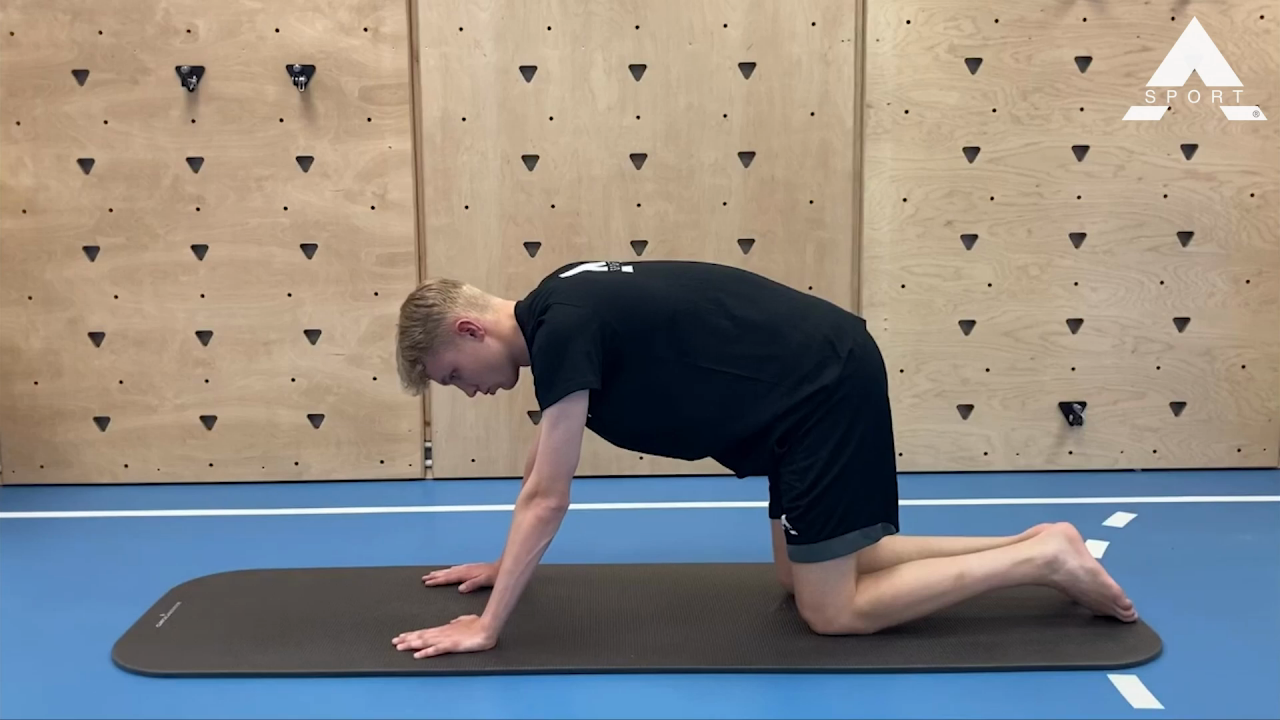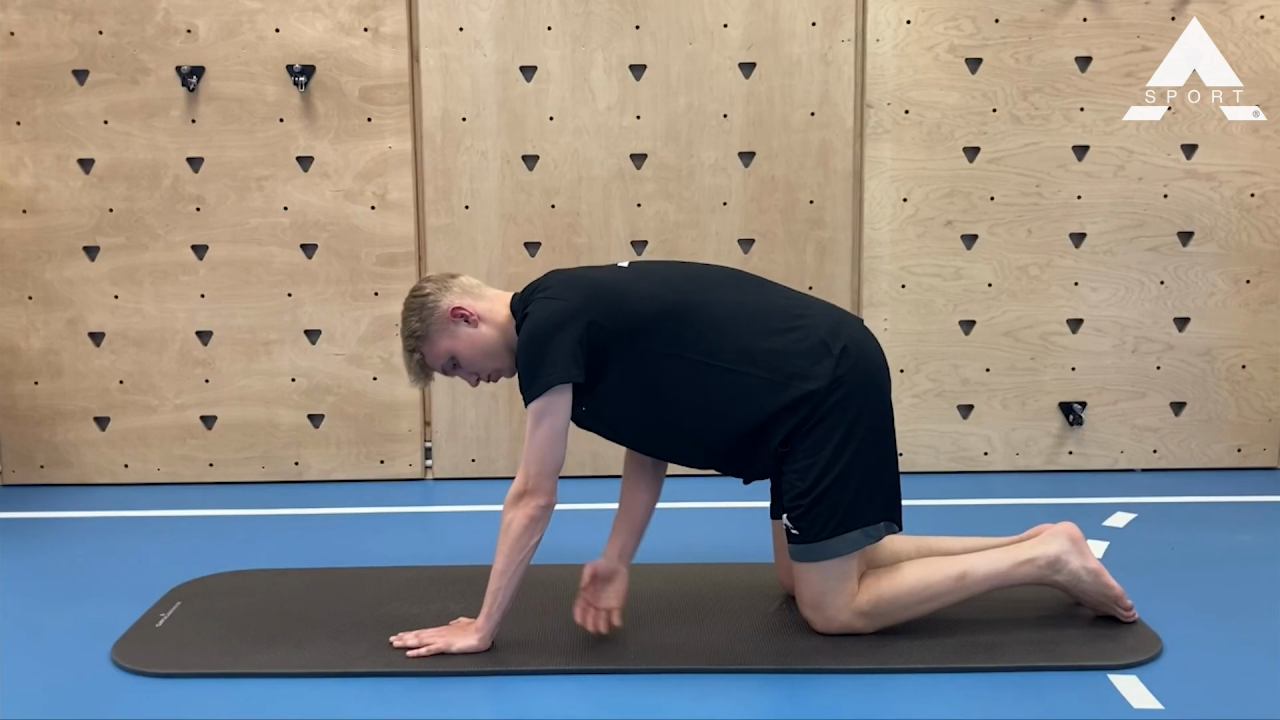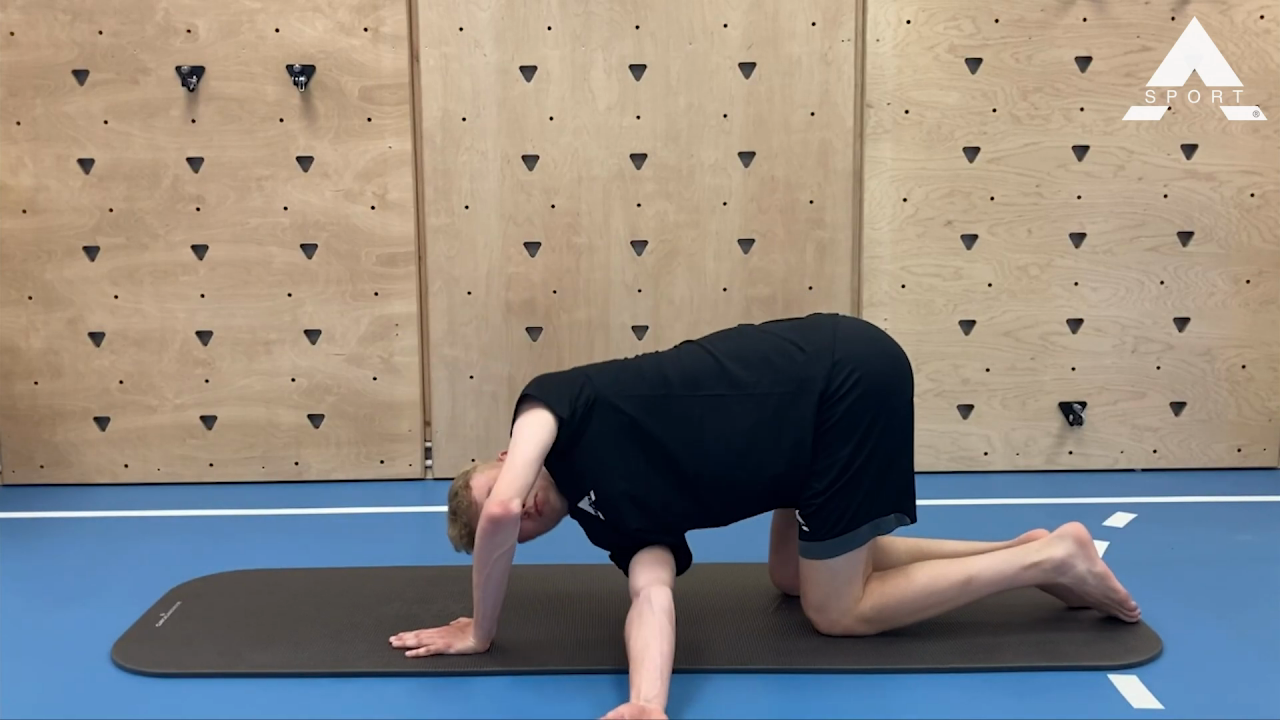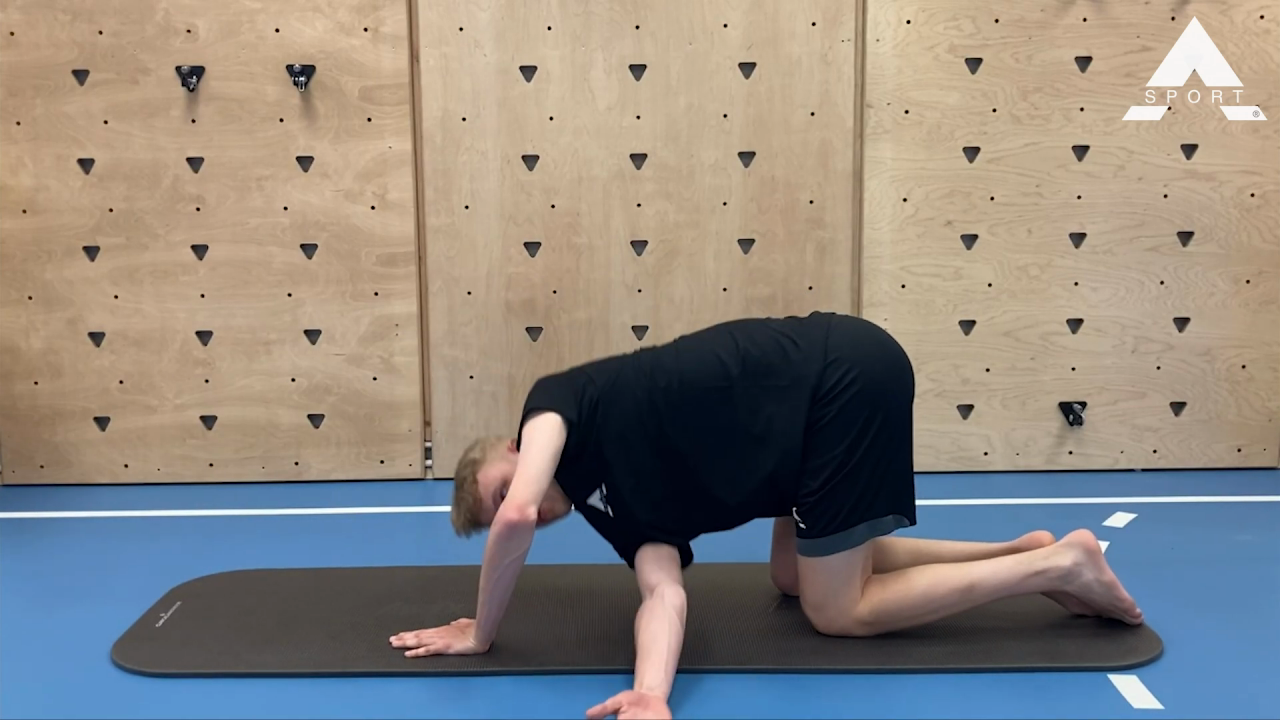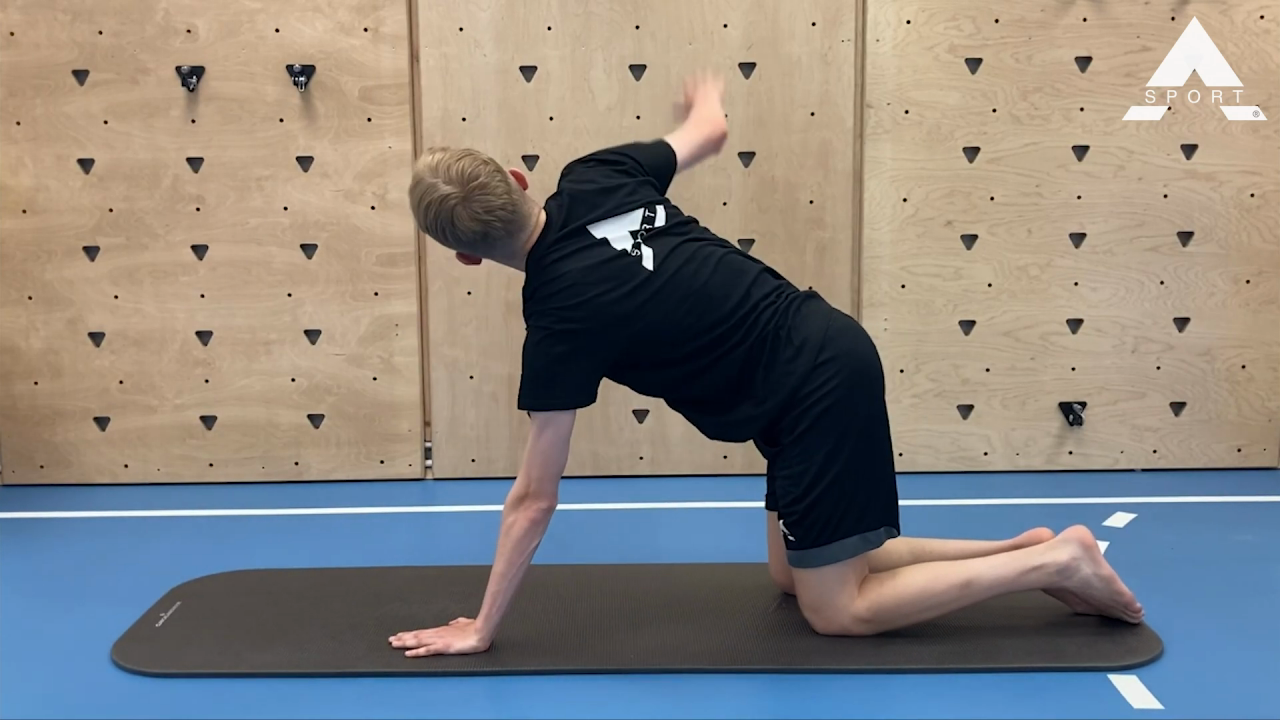
dt=1s
person 1, frame 1
left shoulder: (561, 330)
right shoulder: (561, 312)
left elbow: (546, 499)
right elbow: (541, 470)
left wrist: (487, 626)
right wrist: (503, 564)
left hip: (826, 387)
right hip: (822, 376)
left knee: (832, 607)
right knee: (804, 570)
left ankle: (1046, 560)
right ankle: (1032, 542)
person 1, frame 2
left shoulder: (547, 324)
right shoulder: (574, 327)
left elbow: (532, 498)
right elbow: (648, 447)
left wrist: (482, 629)
right wrist: (613, 564)
left hip: (827, 388)
right hip: (824, 378)
left knee: (834, 607)
right knee: (802, 574)
left ankle: (1047, 558)
right ankle: (1033, 544)
person 1, frame 3
left shoulder: (549, 404)
right shoulder: (618, 515)
left elbow: (500, 511)
right elbow: (653, 595)
left wrist: (480, 632)
left hip: (849, 379)
right hip: (838, 380)
left knee: (839, 610)
right knee: (797, 576)
left ankle: (1052, 558)
right ankle: (1018, 551)
person 1, frame 4
left shoulder: (551, 404)
right shoulder: (610, 491)
left elbow: (518, 517)
right elbow: (663, 588)
left wrist: (479, 632)
left hip: (846, 379)
right hip: (844, 374)
left knee: (837, 609)
right knee: (797, 575)
left ankle: (1059, 566)
right ankle: (1021, 550)
person 1, frame 5
left shoulder: (561, 313)
right shoulder: (593, 179)
left elbow: (534, 498)
right elbow: (712, 127)
left wrist: (482, 627)
right wrist: (707, 87)
left hip: (813, 396)
right hip: (829, 356)
left knee: (837, 607)
right knee: (801, 568)
left ankle: (1055, 562)
right ankle: (1025, 549)
